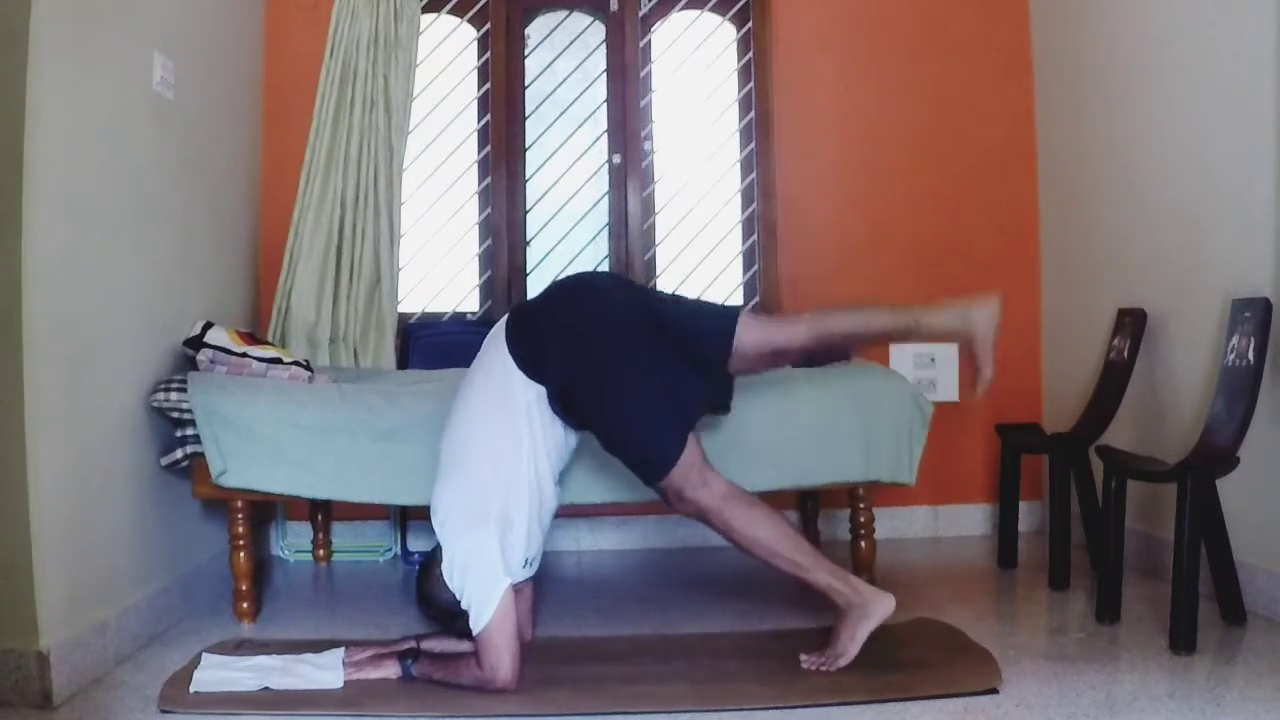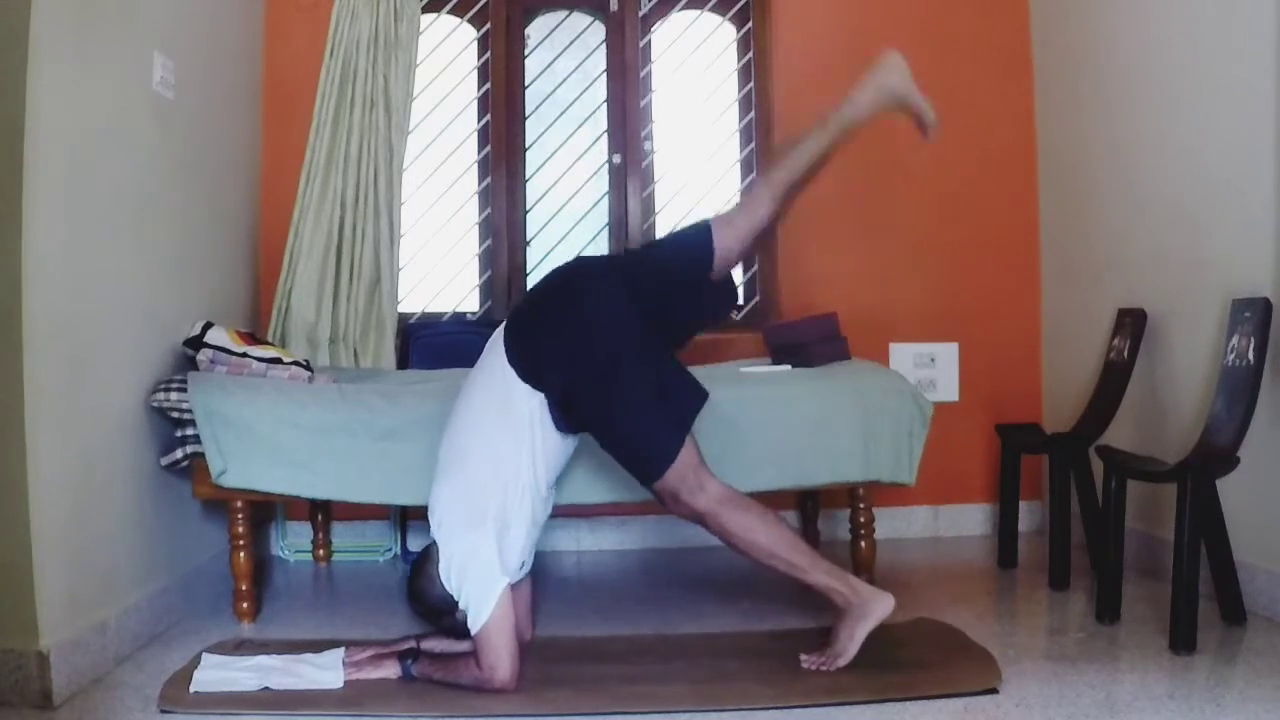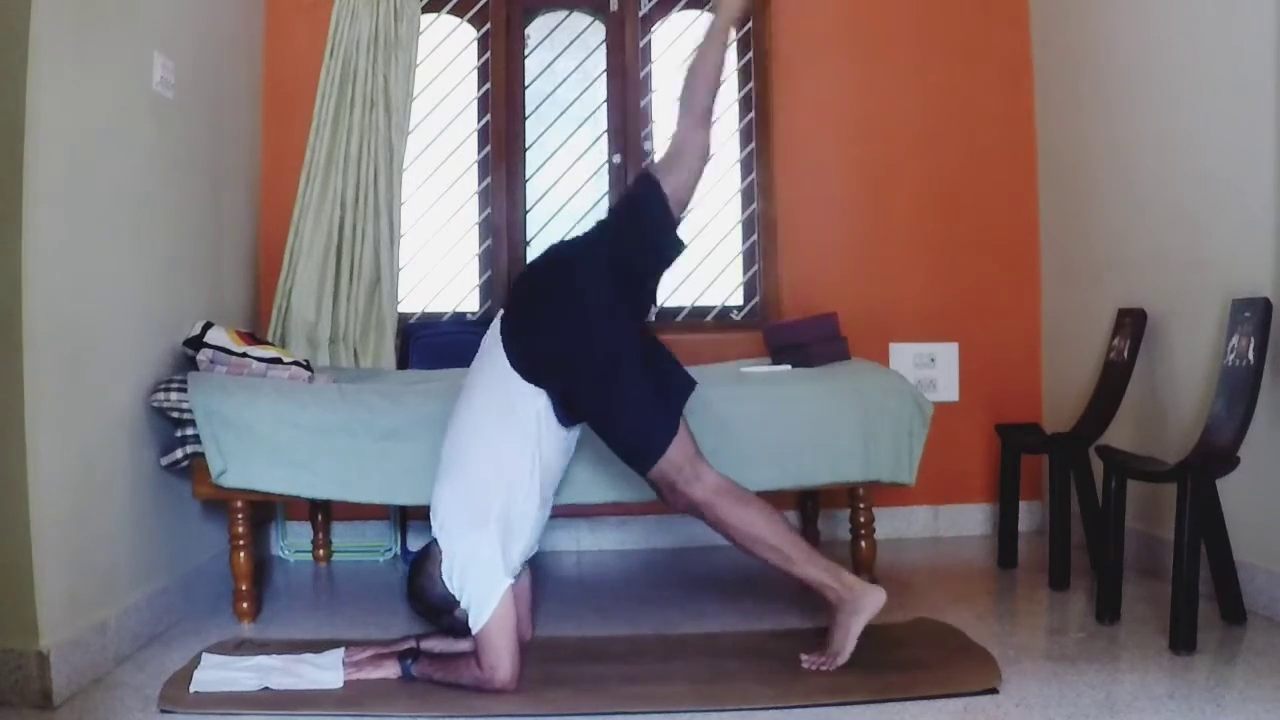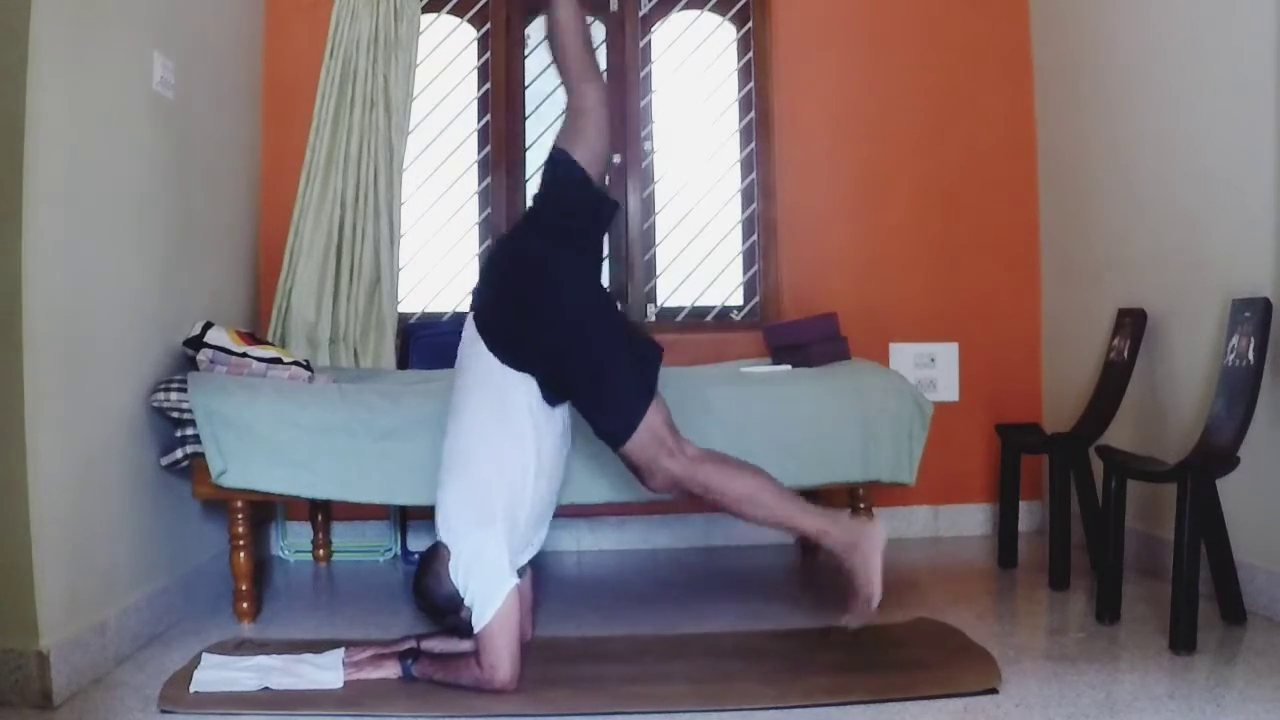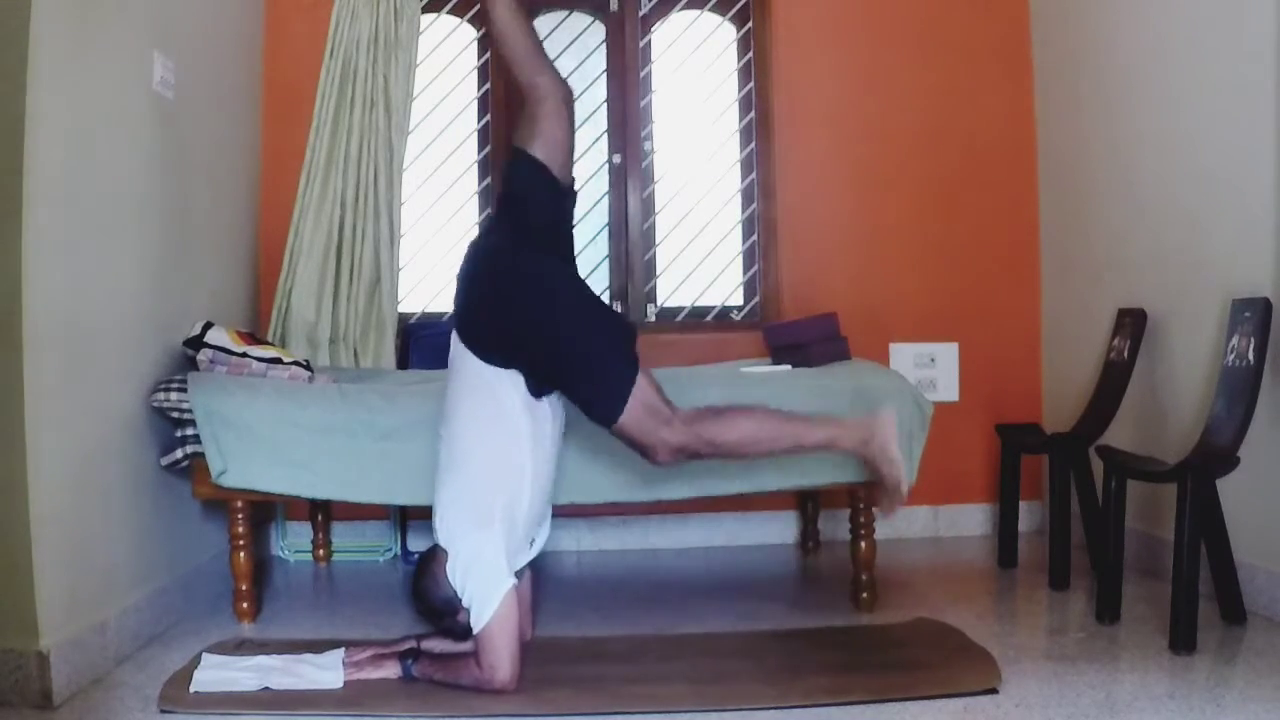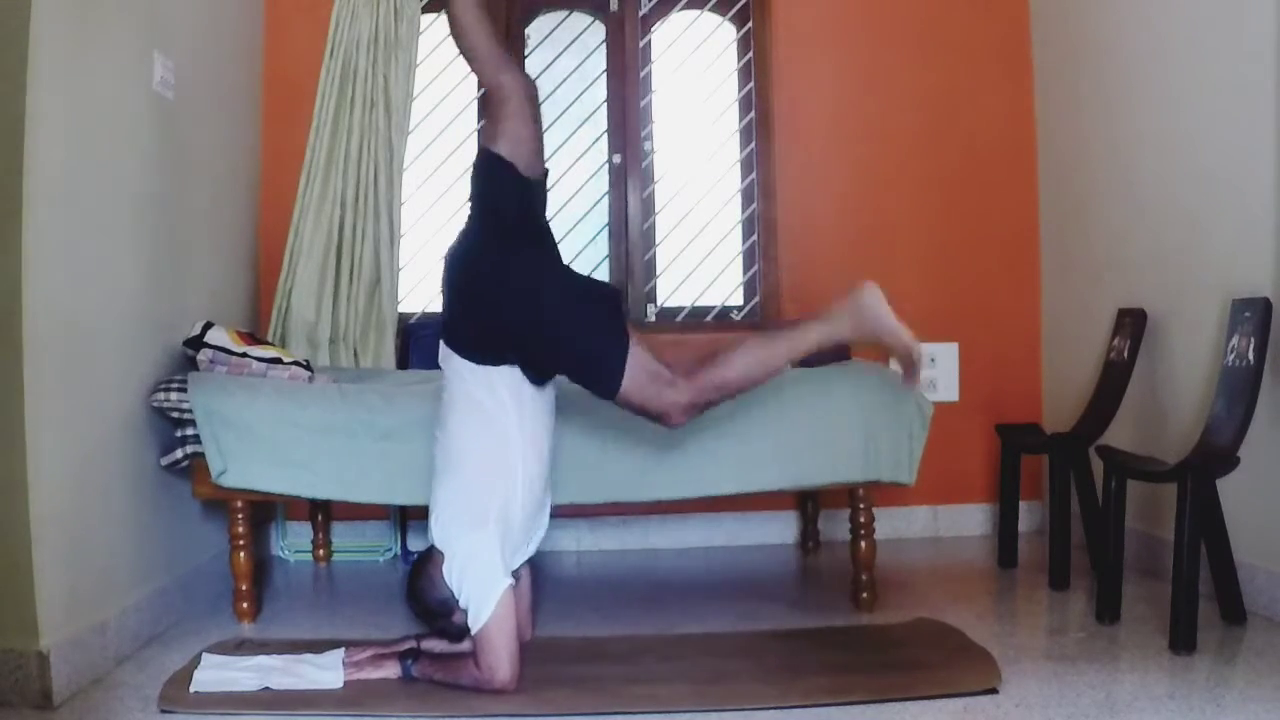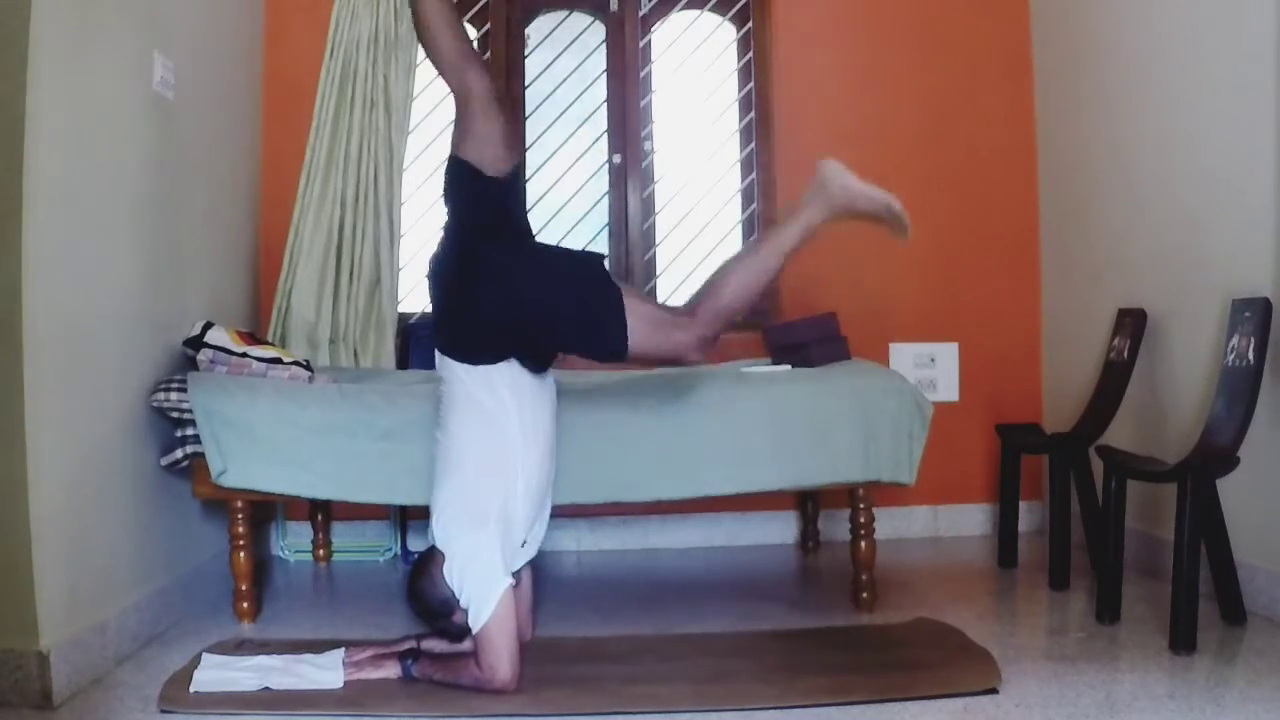
dt=0.1s
person 1, frame 1
left shoulder: (469, 540)
right shoulder: (468, 530)
left elbow: (500, 672)
right elbow: (518, 626)
left wrist: (406, 661)
right wrist: (426, 642)
left hip: (567, 348)
right hip: (583, 311)
left knee: (697, 490)
right knee: (779, 339)
left ankle: (855, 598)
right ankle: (948, 318)
person 1, frame 2
left shoulder: (465, 559)
left elbow: (501, 672)
right elbow: (519, 629)
left wrist: (408, 662)
right wrist: (424, 644)
left hip: (570, 337)
right hip: (578, 312)
left knee: (697, 496)
right knee: (747, 216)
left ankle: (853, 596)
right ankle: (869, 94)
person 1, frame 3
left shoulder: (469, 541)
right shoulder: (475, 528)
left elbow: (498, 671)
left wrist: (404, 660)
right wrist: (432, 640)
left hip: (571, 326)
right hip: (571, 293)
left knee: (691, 486)
right knee: (685, 149)
left ankle: (843, 589)
person 1, frame 4
left shoulder: (475, 540)
right shoulder: (476, 527)
left elbow: (499, 670)
left wrist: (405, 662)
right wrist: (430, 643)
right hip: (533, 280)
left knee: (672, 466)
right knee: (588, 105)
left ankle: (842, 532)
person 1, frame 5
left shoulder: (471, 542)
left elbow: (498, 673)
left wrist: (407, 662)
right wrist: (431, 641)
left hip: (522, 294)
right hip: (515, 281)
left ankle: (852, 431)
person 1, frame 6
left shoulder: (468, 544)
left elbow: (499, 672)
left wrist: (407, 662)
right wrist: (430, 642)
right hip: (496, 277)
left ankle: (847, 318)
person 1, frame 7
left shoulder: (470, 543)
left elbow: (499, 672)
left wrist: (408, 662)
right wrist: (428, 641)
left hip: (492, 296)
right hip: (490, 298)
left ankle: (821, 200)
